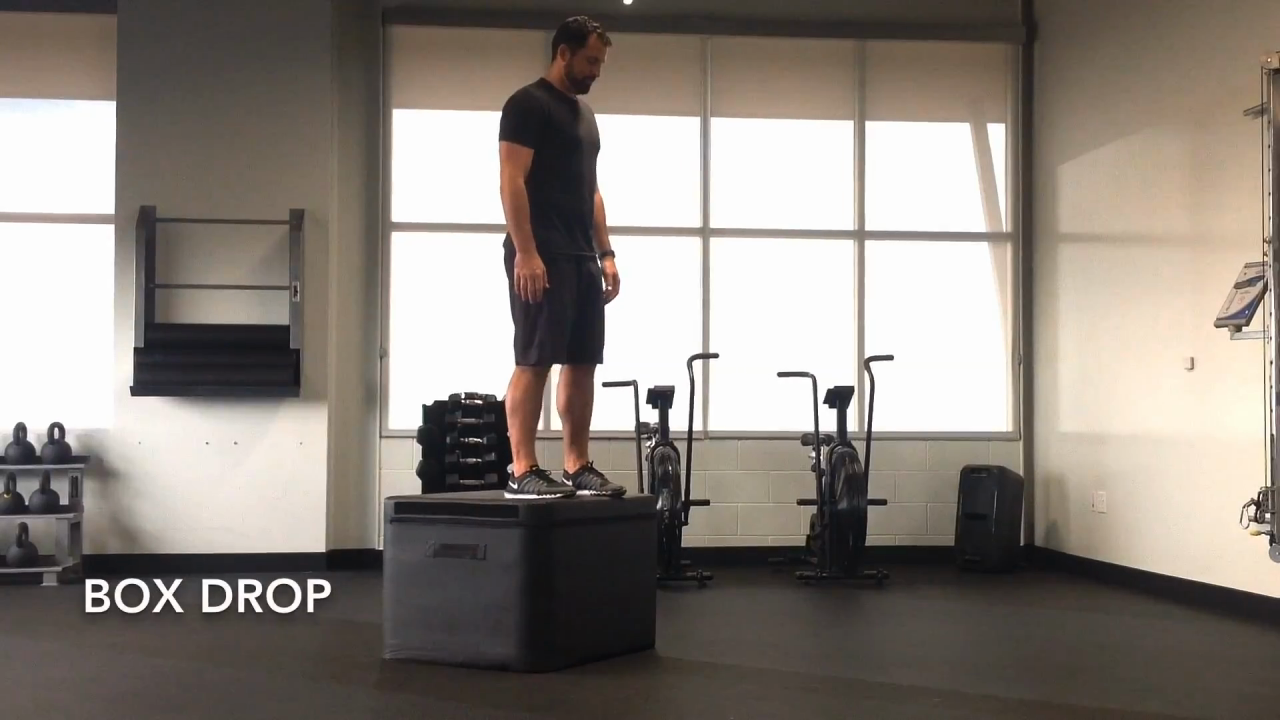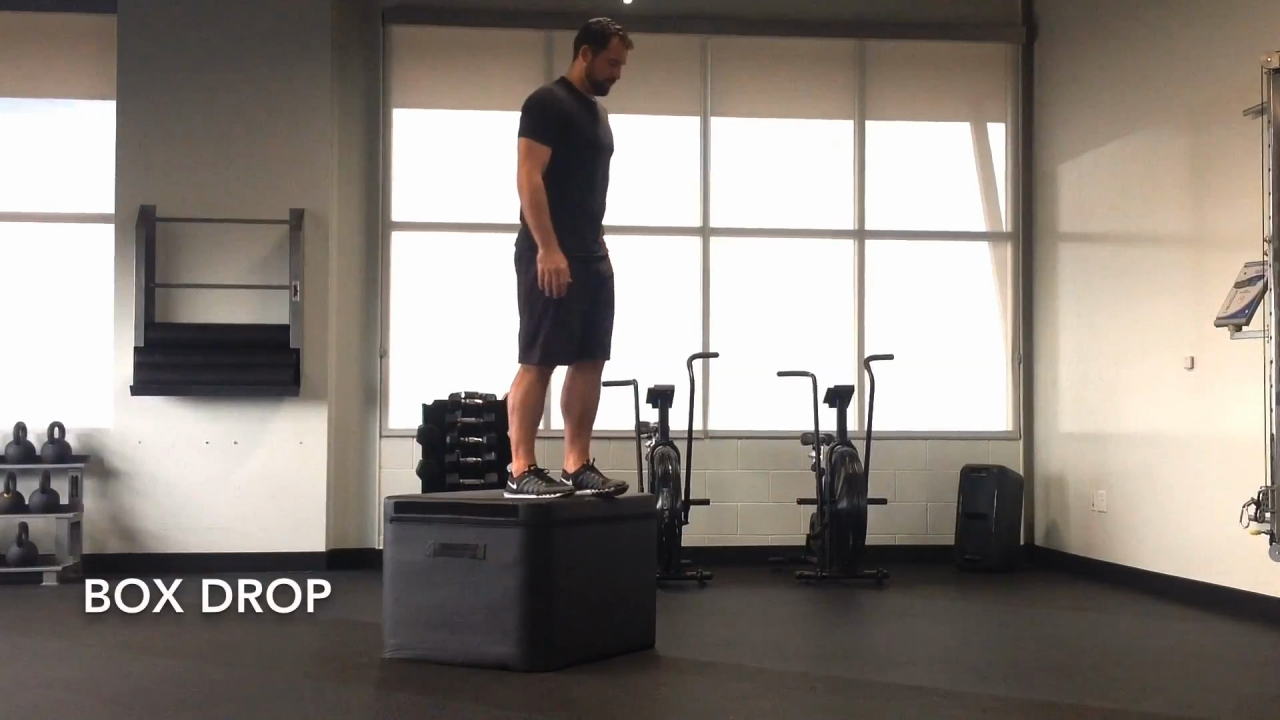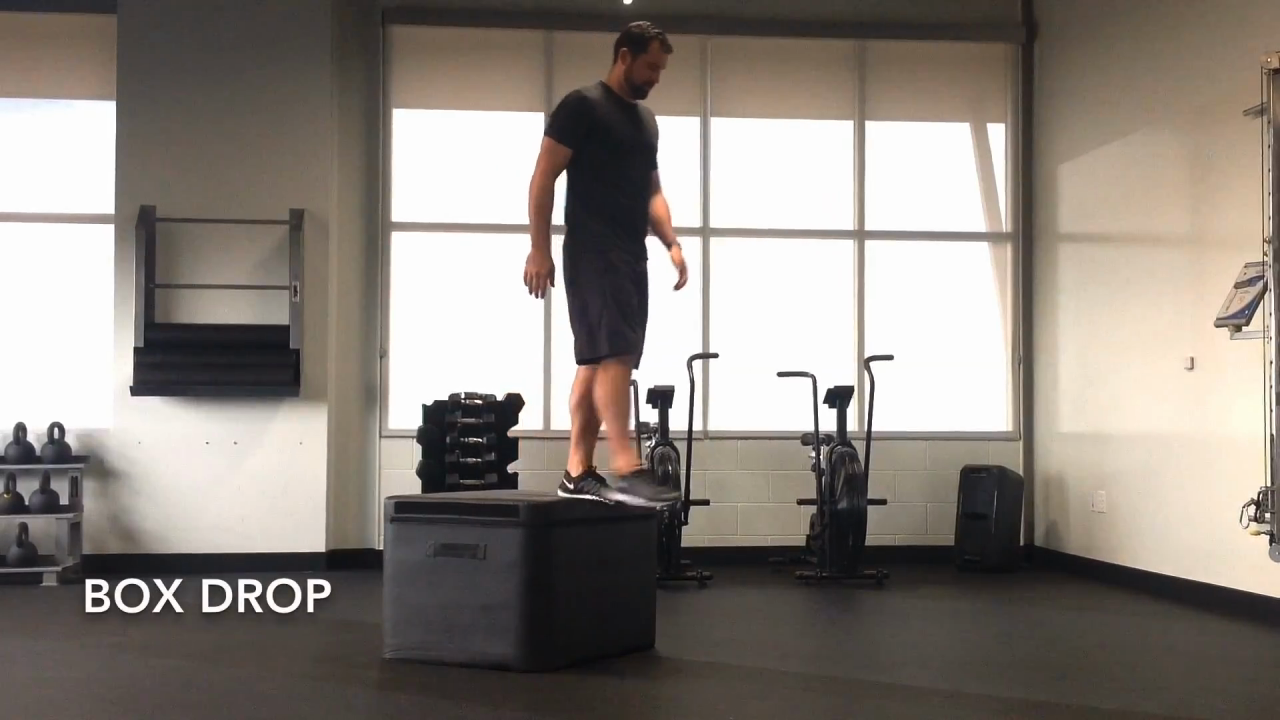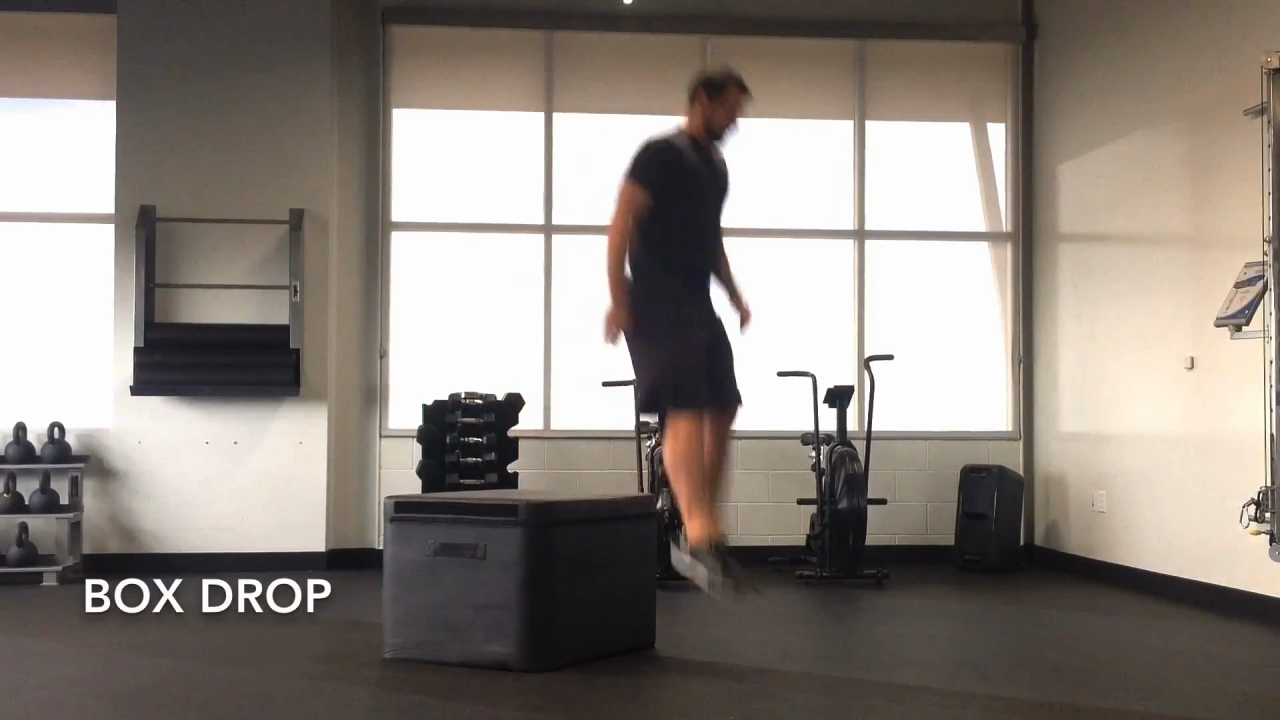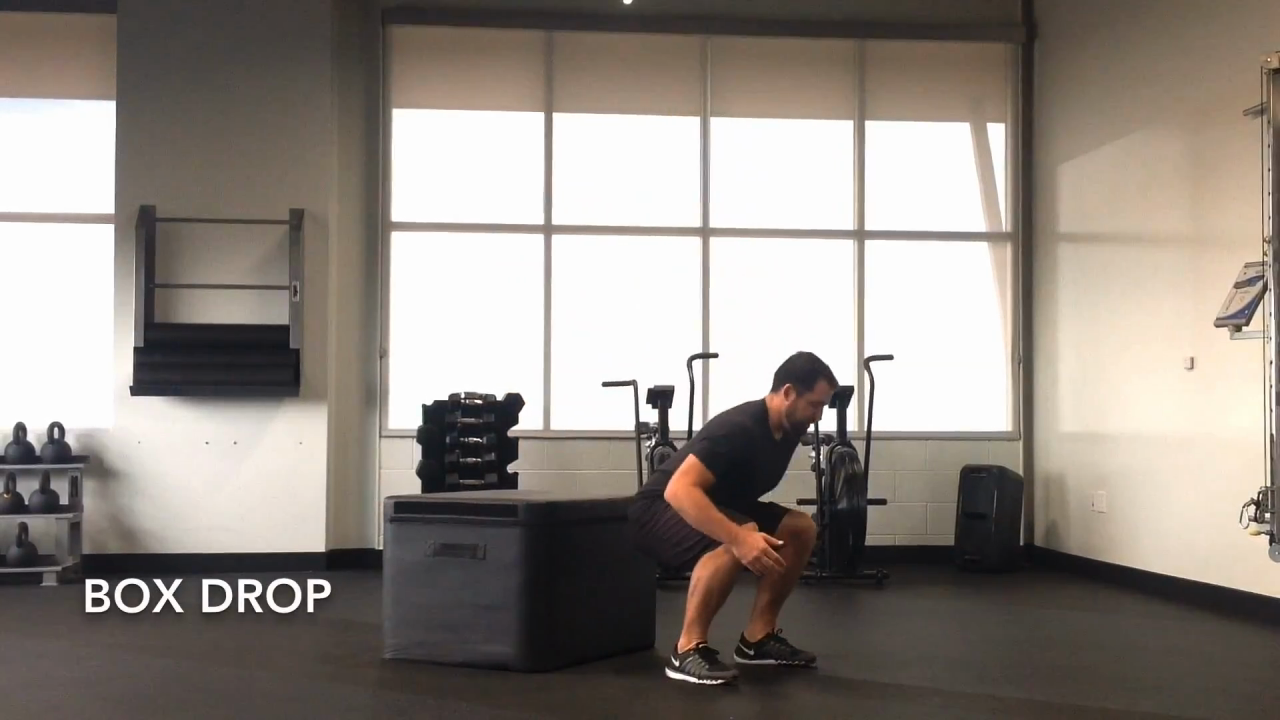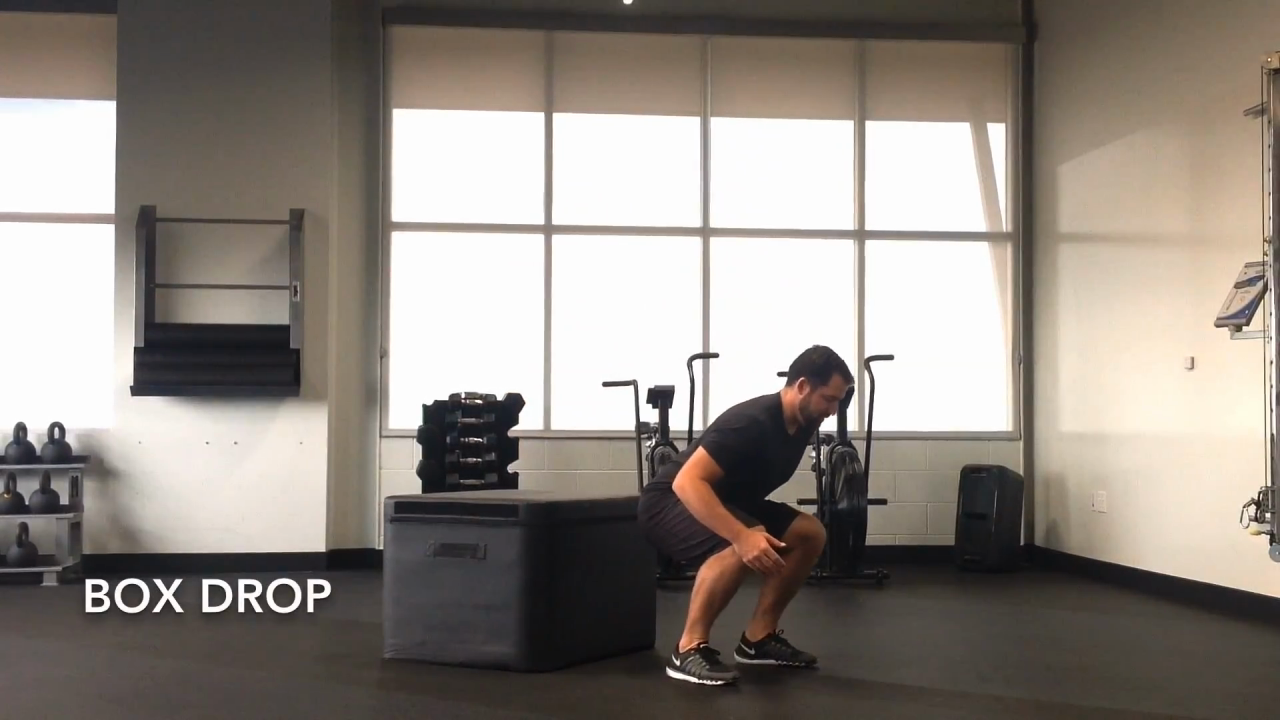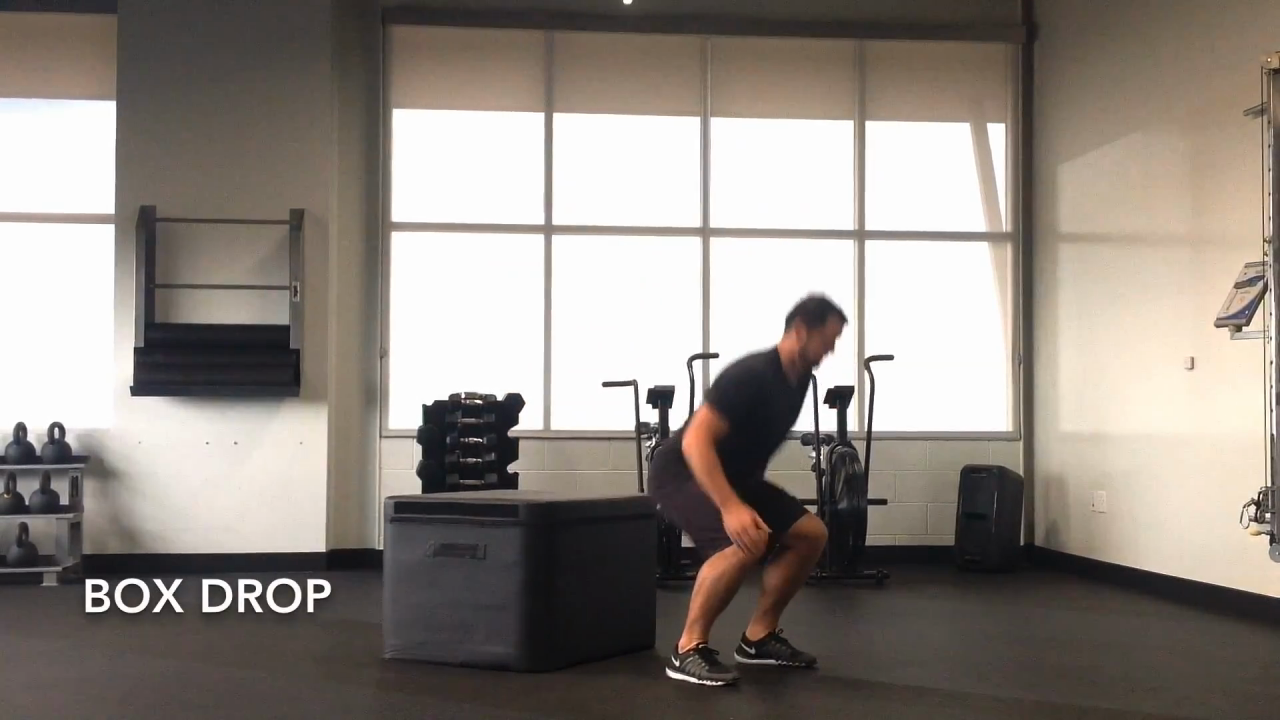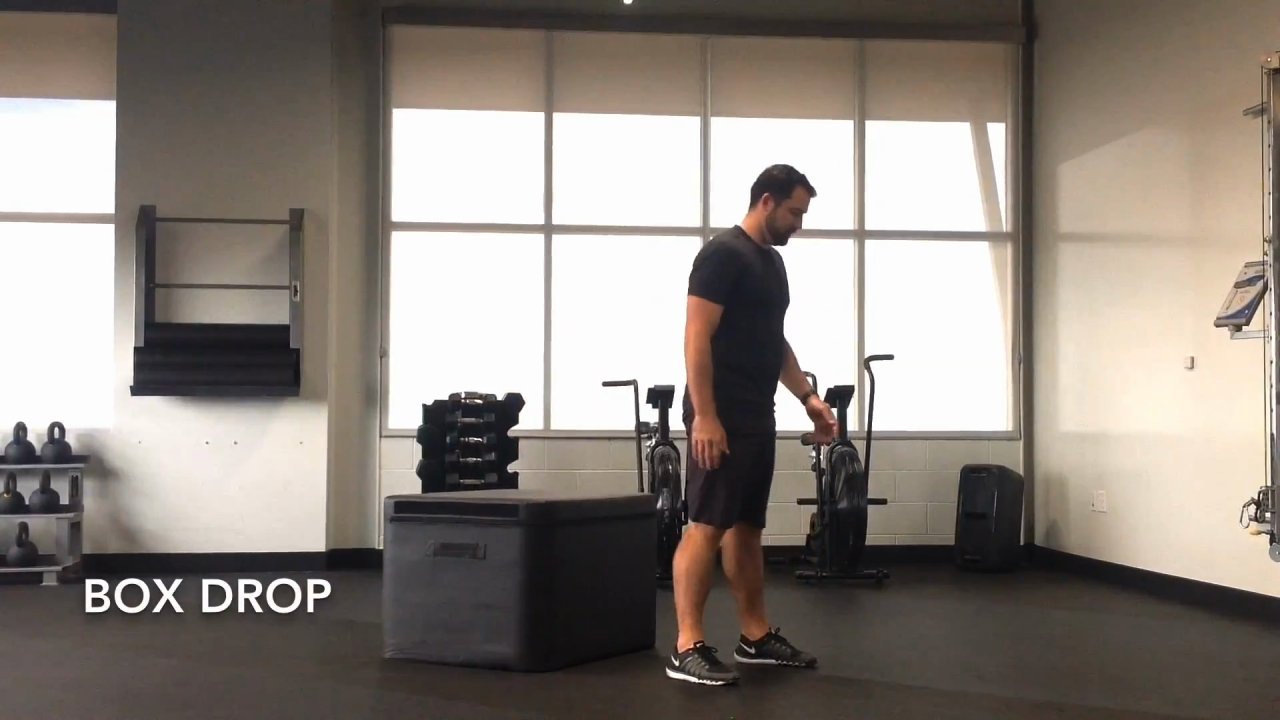
dt=0.5s
person 1, frame 1
left shoulder: (584, 112)
right shoulder: (528, 104)
right elbow: (512, 181)
left wrist: (606, 254)
right wrist: (526, 253)
left hip: (581, 258)
right hip: (541, 257)
left knee: (582, 363)
right knee: (534, 362)
left ankle: (578, 468)
right ankle: (523, 472)
person 1, frame 2
left shoulder: (597, 111)
right shoulder: (548, 103)
right elbow: (529, 178)
right wrist: (548, 249)
left hip: (592, 256)
right hip: (552, 255)
left knee: (590, 361)
right knee: (538, 362)
left ankle: (577, 467)
right ankle: (521, 471)
person 1, frame 3
left shoulder: (646, 120)
right shoulder: (582, 106)
left elbow: (652, 190)
right elbow: (544, 178)
left wrist: (670, 241)
right wrist: (539, 249)
left hip: (630, 255)
right hip: (593, 253)
left knee: (597, 362)
right knee: (614, 357)
left ankle: (578, 470)
right ankle: (625, 470)
person 1, frame 4
left shoulder: (716, 163)
right shoulder: (663, 154)
right elbow: (622, 224)
left wrist: (734, 292)
right wrist: (619, 301)
left hip: (695, 301)
right hip: (658, 300)
left knee: (722, 411)
right knee: (685, 414)
left ankle: (702, 533)
right ankle: (700, 541)
person 1, frame 5
left shoulder: (788, 430)
right shoulder: (738, 430)
right elbow: (679, 491)
right wrist: (739, 538)
right hip: (659, 510)
left knee: (801, 529)
right knee: (737, 542)
left ankle: (758, 638)
right ankle: (688, 650)
person 1, frame 6
left shoulder: (803, 425)
right shoulder: (751, 423)
right elbow: (686, 482)
right wrist: (742, 536)
right hip: (670, 503)
left knee: (809, 533)
right knee: (745, 546)
left ankle: (758, 637)
right ankle: (689, 649)
person 1, frame 7
left shoulder: (798, 379)
right shoulder: (750, 376)
right elbow: (697, 442)
left wrist: (757, 499)
right wrist: (733, 508)
left hip: (736, 477)
right hip: (684, 476)
left knee: (810, 533)
right knee: (745, 543)
left ankle: (759, 636)
right ankle: (688, 650)
person 1, frame 8
left shoulder: (771, 260)
right shoulder: (723, 254)
right elbow: (697, 337)
left wrist: (808, 397)
right wrist: (704, 417)
left hip: (757, 415)
right hip: (723, 416)
left knee: (747, 529)
right knee: (708, 527)
left ankle: (756, 636)
right ankle: (687, 648)
